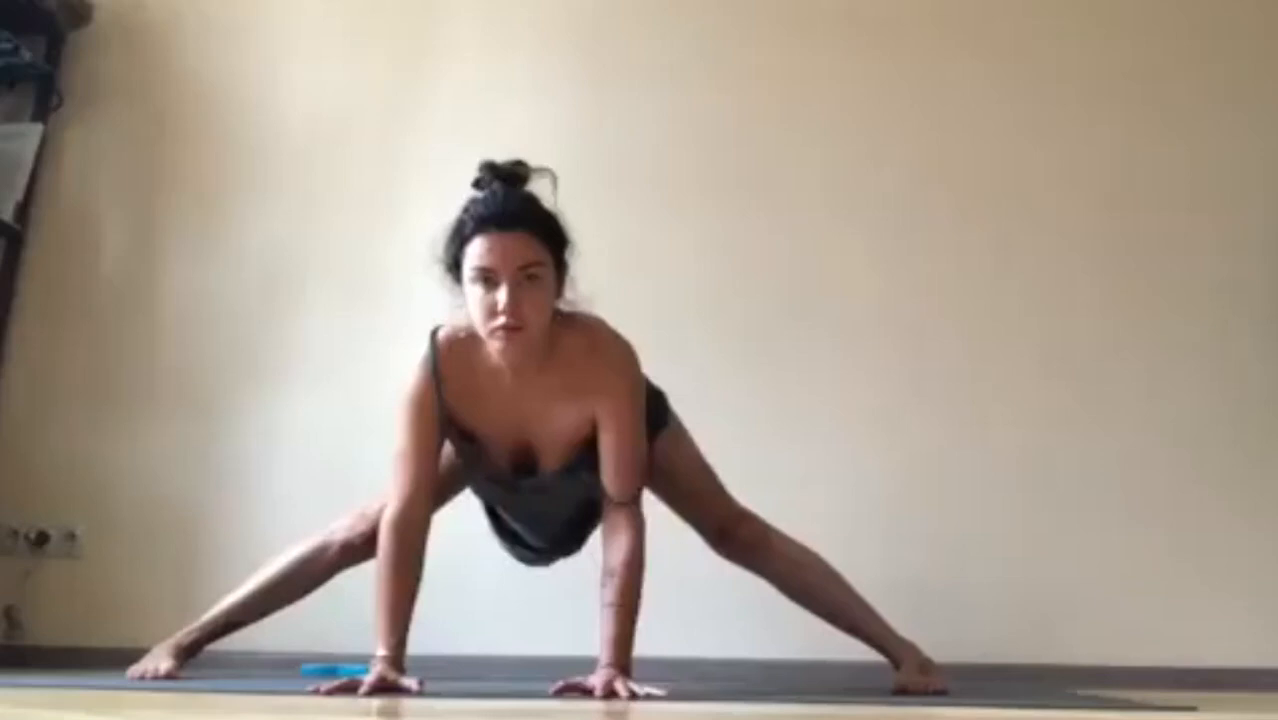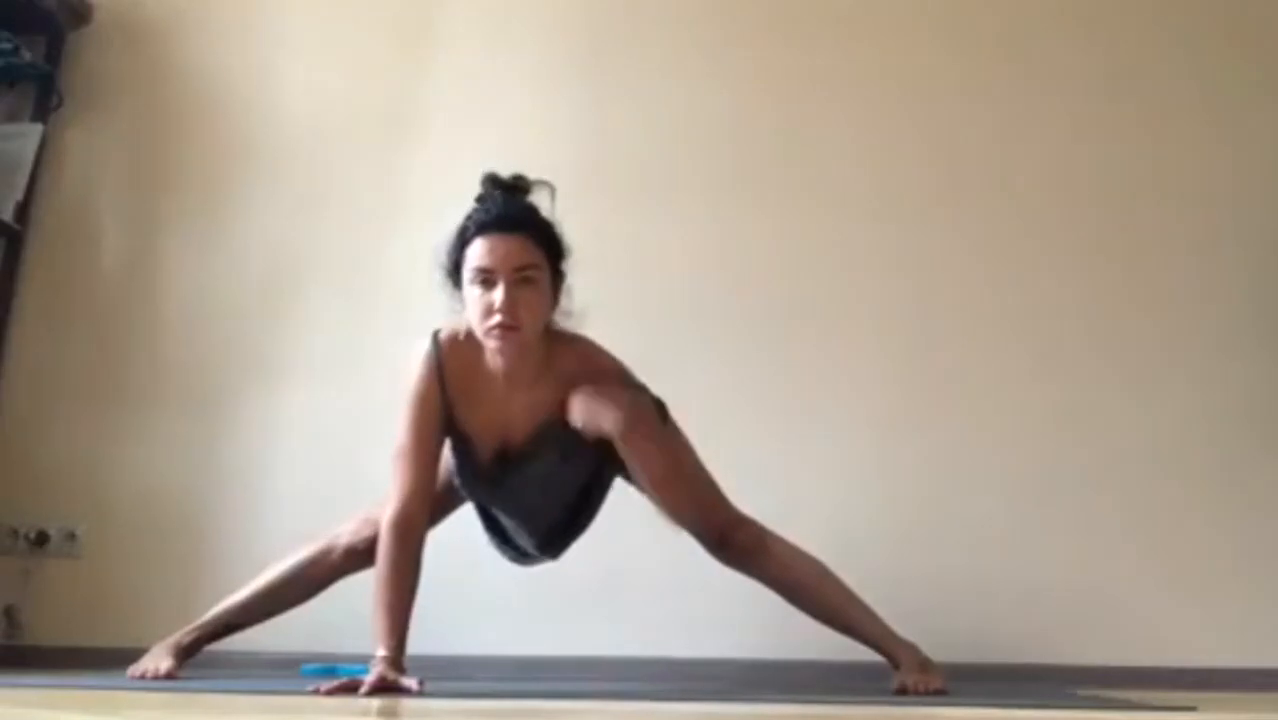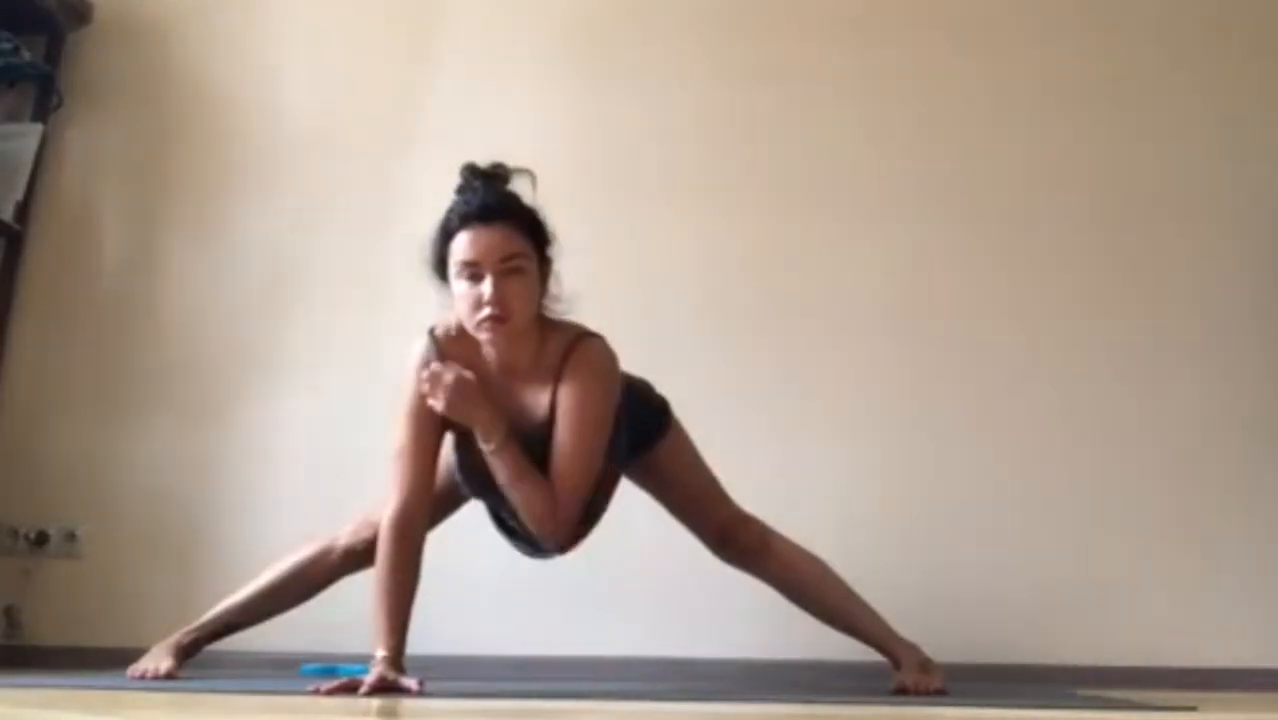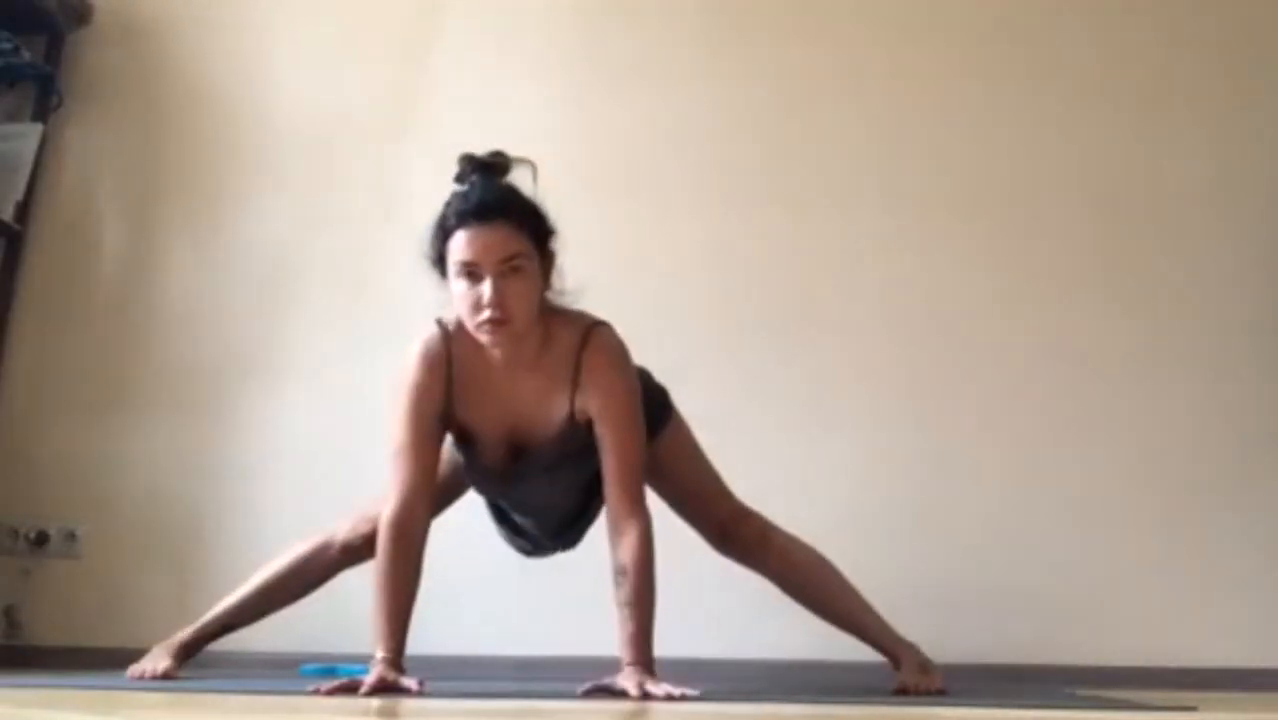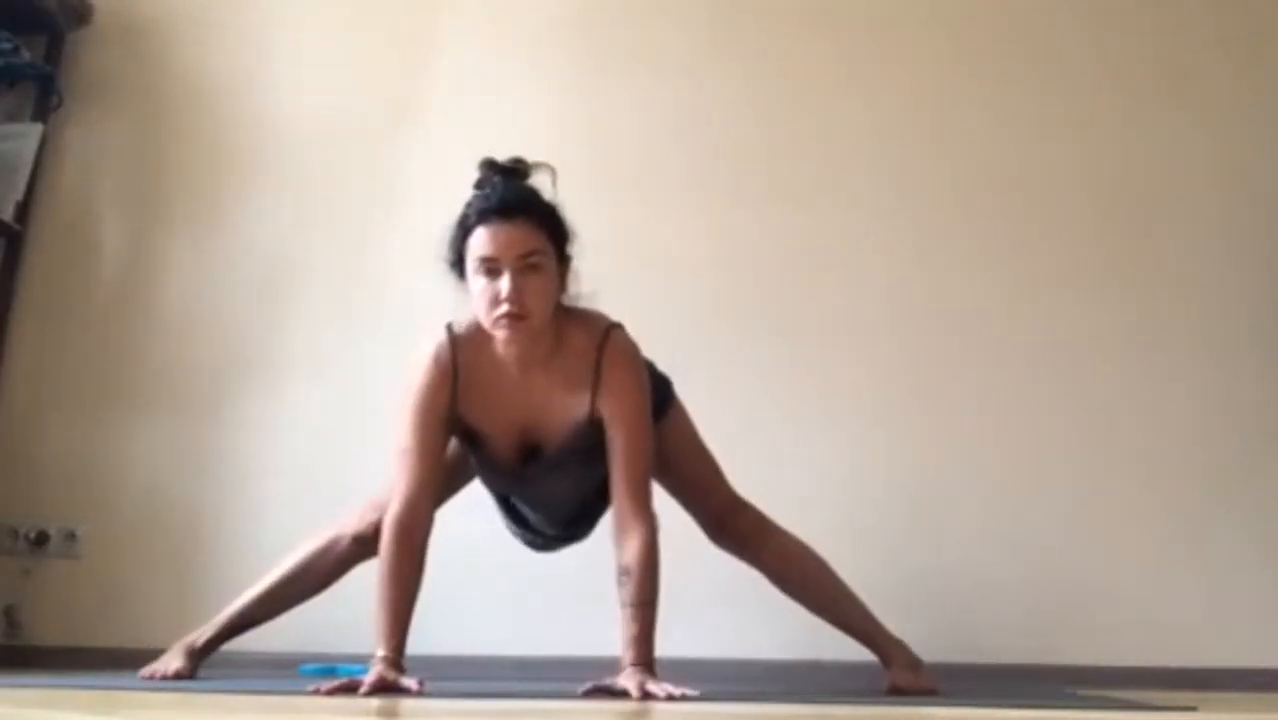
dt=0.7s
person 1, frame 1
left shoulder: (605, 359)
right shoulder: (441, 361)
left elbow: (623, 519)
right elbow: (406, 518)
left wrist: (614, 662)
right wrist: (387, 659)
left hip: (619, 427)
right hip: (483, 443)
left knee: (738, 534)
right knee: (361, 532)
left ankle: (903, 651)
right ankle: (186, 638)
person 1, frame 2
left shoulder: (594, 375)
right shoulder: (440, 362)
left elbow: (693, 509)
right elbow: (403, 519)
left wrist: (623, 419)
right wrist: (386, 658)
left hip: (595, 433)
right hip: (483, 456)
left knee: (736, 539)
right knee: (359, 540)
left ankle: (902, 649)
right ankle: (183, 638)
person 1, frame 3
left shoulder: (587, 362)
right shoulder: (437, 356)
left elbow: (557, 527)
right elbow: (403, 517)
left wrist: (486, 425)
right wrist: (386, 658)
left hip: (620, 428)
right hip: (489, 444)
left knee: (739, 538)
right knee: (360, 539)
left ankle: (902, 650)
right ankle: (184, 636)
person 1, frame 4
left shoulder: (597, 357)
right shoulder: (437, 356)
left elbow: (628, 523)
right elbow: (404, 517)
left wrist: (637, 662)
right wrist: (386, 659)
left hip: (615, 421)
right hip: (486, 447)
left knee: (739, 532)
right knee: (358, 535)
left ankle: (902, 651)
right ankle: (183, 640)
person 1, frame 5
left shoulder: (611, 357)
right shoulder: (448, 361)
left elbow: (634, 523)
right elbow: (404, 521)
left wrist: (637, 661)
right wrist: (387, 658)
left hip: (627, 411)
right hip: (490, 438)
left knee: (735, 525)
right knee: (364, 527)
left ankle: (894, 649)
right ankle: (198, 638)
